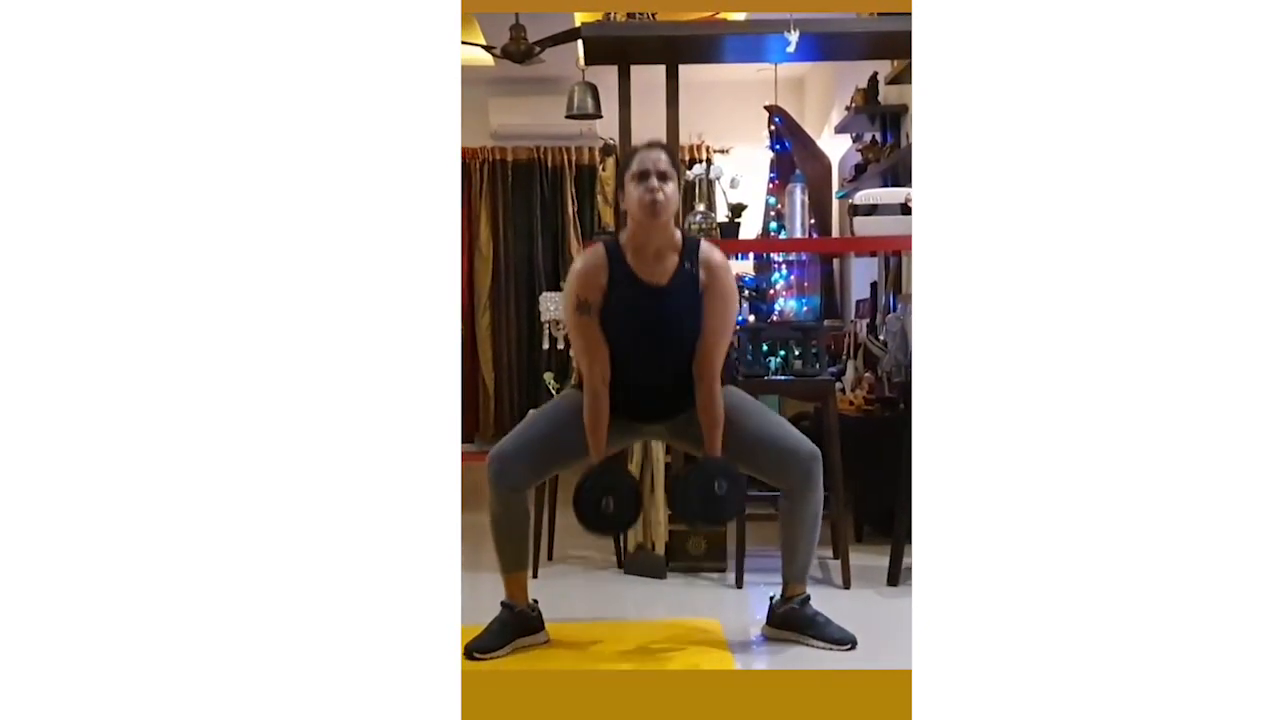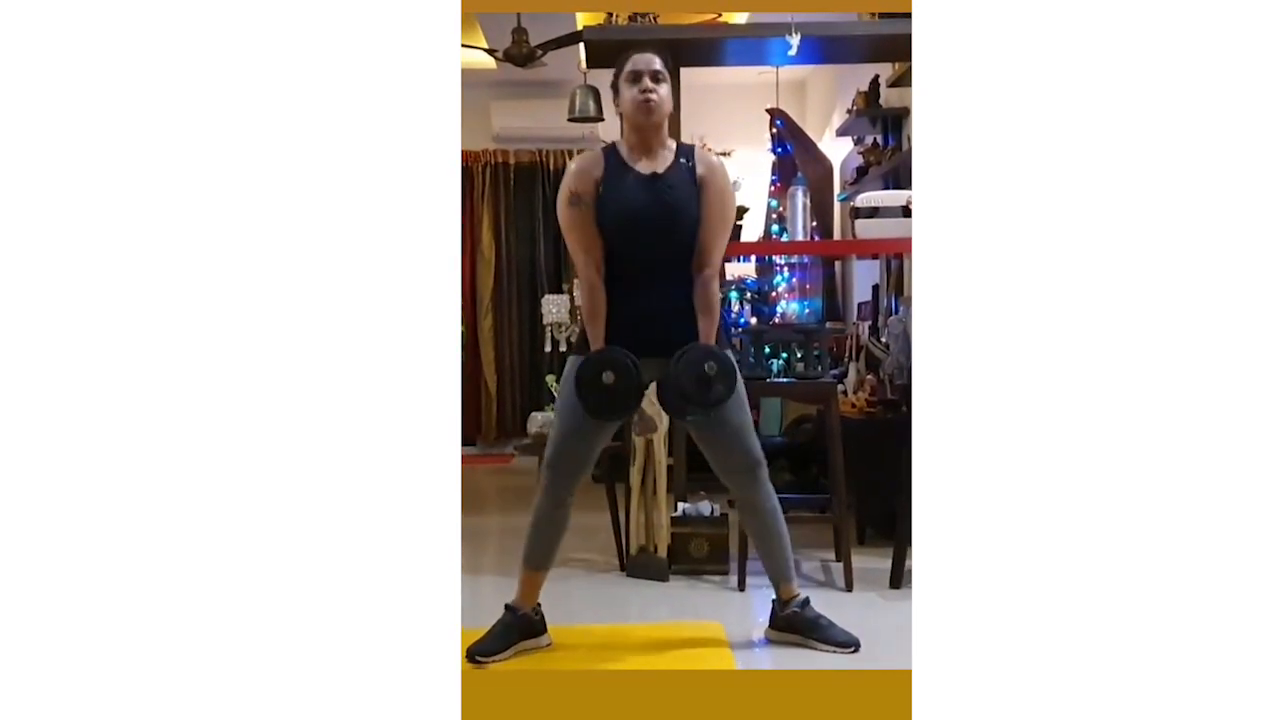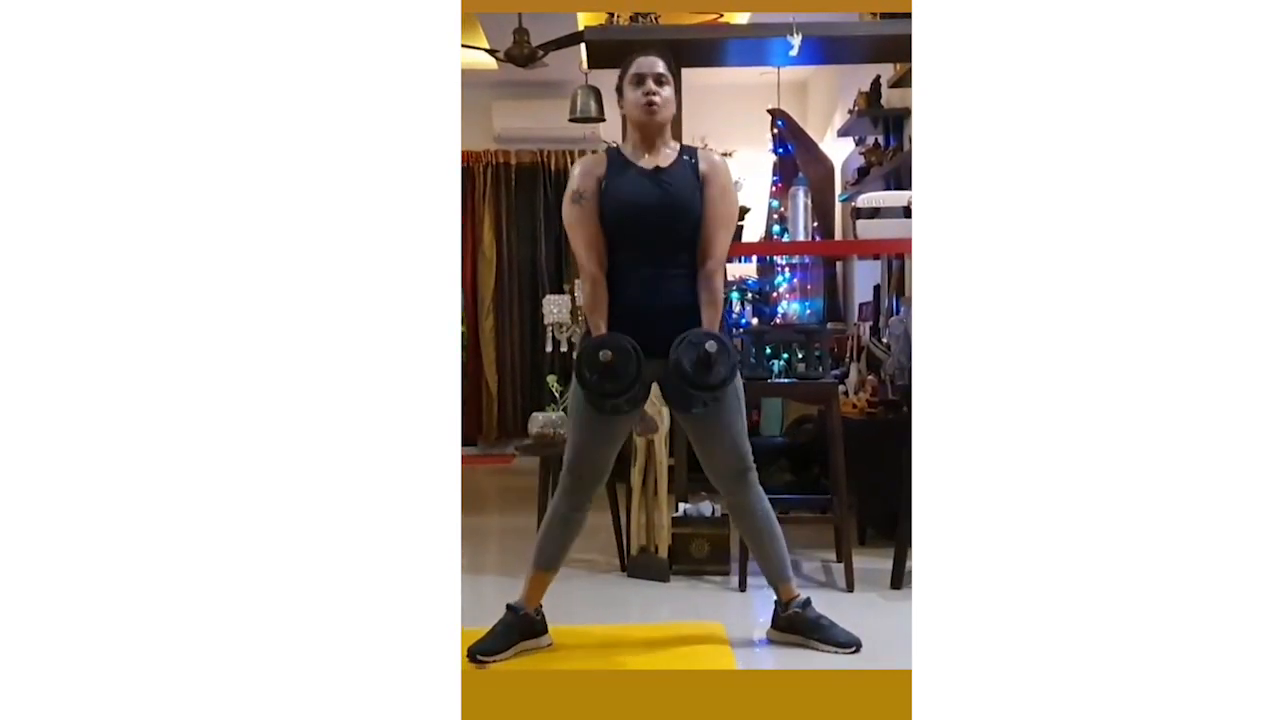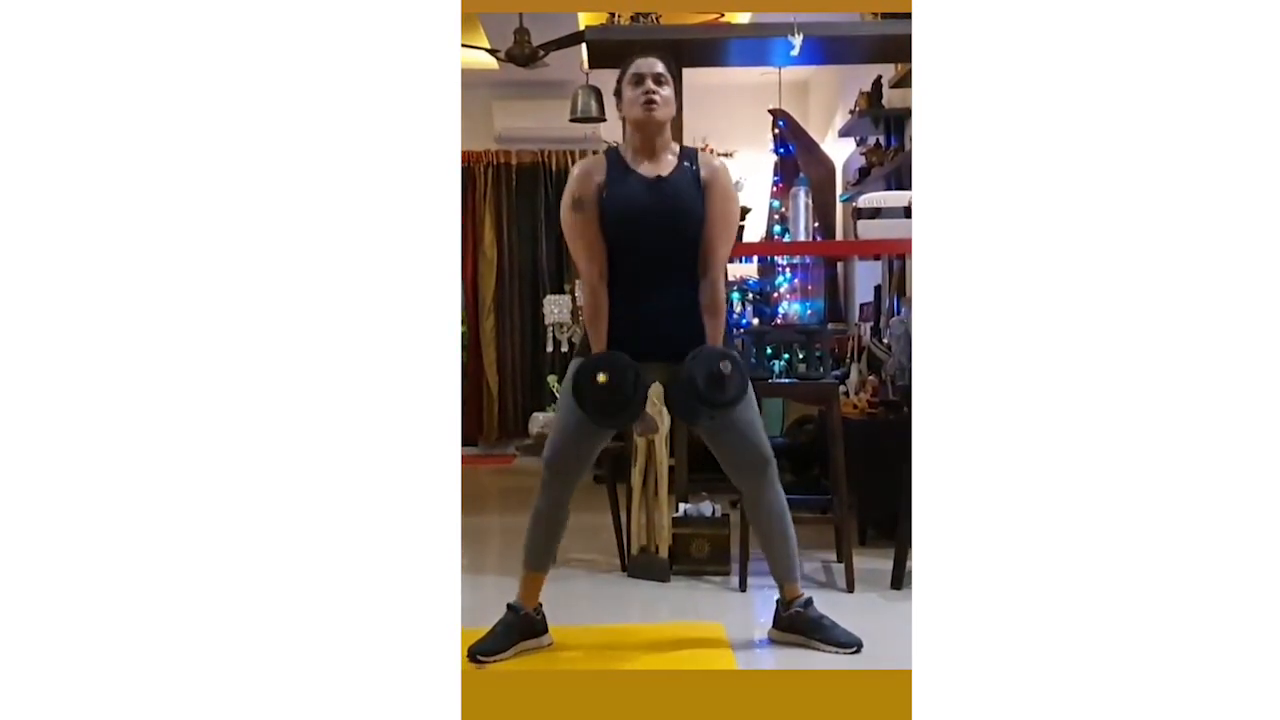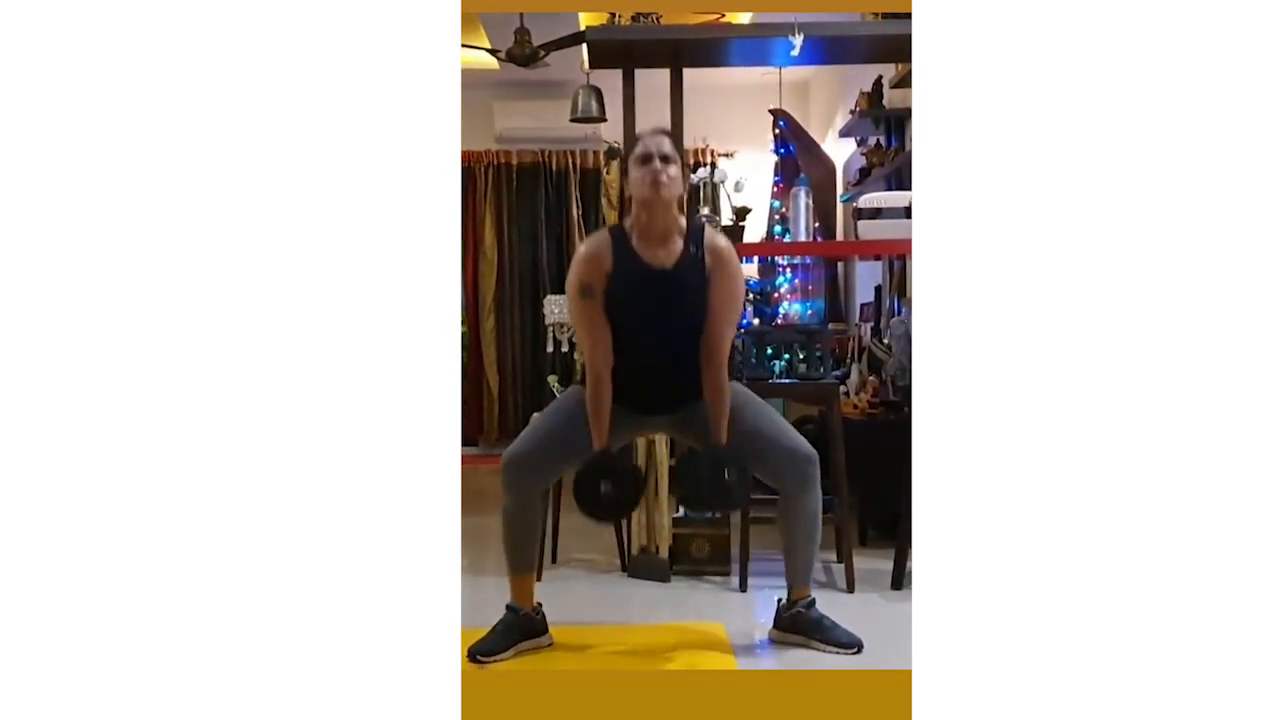
dt=0.3s
person 1, frame 1
left shoulder: (711, 266)
right shoulder: (593, 267)
left elbow: (709, 368)
right elbow: (595, 372)
left wrist: (714, 461)
right wrist: (598, 461)
left hip: (689, 401)
right hip: (613, 404)
left knee: (802, 462)
right knee: (505, 466)
left ankle: (792, 607)
right ankle: (518, 614)
person 1, frame 2
left shoulder: (706, 169)
right shoulder: (588, 172)
left elbow: (707, 272)
right elbow: (591, 276)
left hip: (687, 340)
right hip: (613, 341)
left knee: (748, 467)
right knee: (560, 470)
left ankle: (790, 607)
right ankle: (524, 615)
person 1, frame 3
left shoulder: (707, 168)
right shoulder: (592, 172)
left elbow: (713, 264)
right elbow: (592, 269)
right wrist: (601, 345)
right hip: (618, 344)
left knee: (737, 476)
right knee: (579, 482)
left ankle: (792, 610)
right ankle: (525, 615)
person 1, frame 4
left shoulder: (708, 172)
right shoulder: (591, 175)
left elbow: (713, 273)
right elbow: (593, 278)
left wrist: (714, 354)
right wrist: (600, 360)
left hip: (692, 344)
right hip: (619, 345)
left knee: (757, 465)
right knee: (559, 469)
left ankle: (794, 608)
right ankle: (526, 615)
person 1, frame 5
left shoulder: (715, 253)
right shoulder: (596, 256)
left elbow: (715, 359)
right elbow: (598, 366)
left wrist: (718, 445)
right wrist: (599, 453)
left hip: (693, 398)
right hip: (622, 398)
left knee: (800, 463)
right knee: (519, 469)
left ankle: (797, 609)
right ankle: (524, 616)
